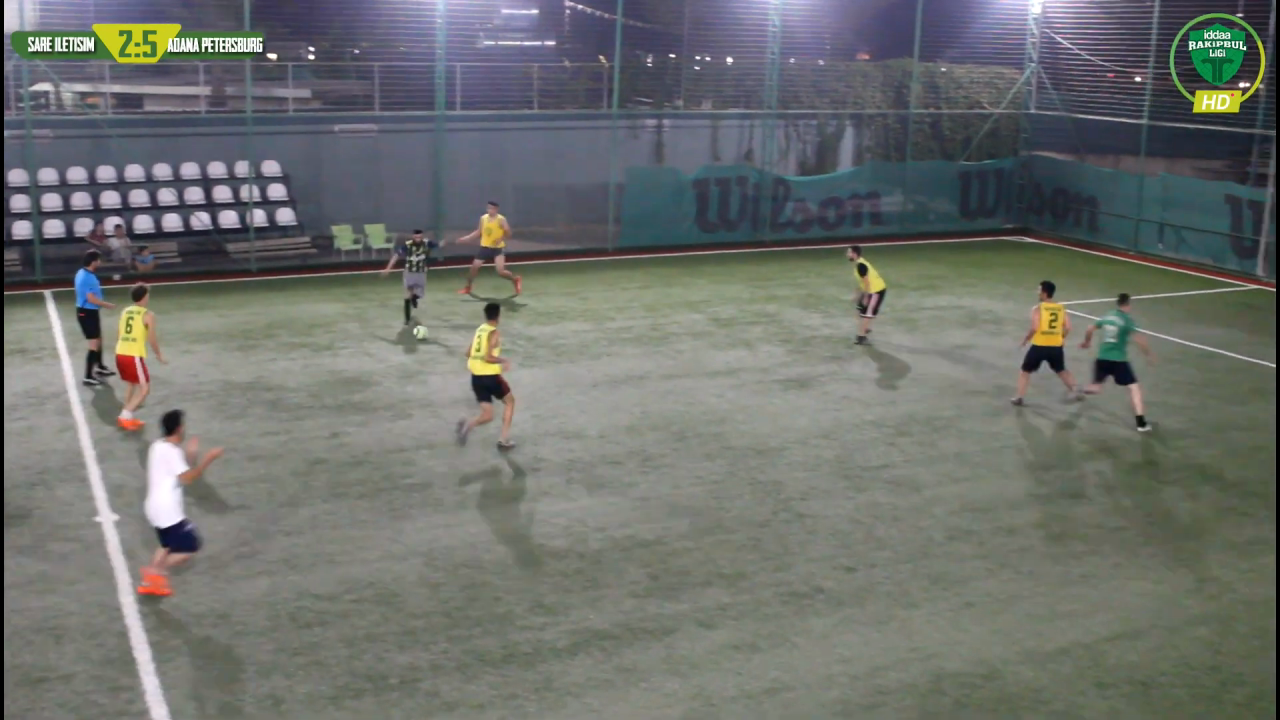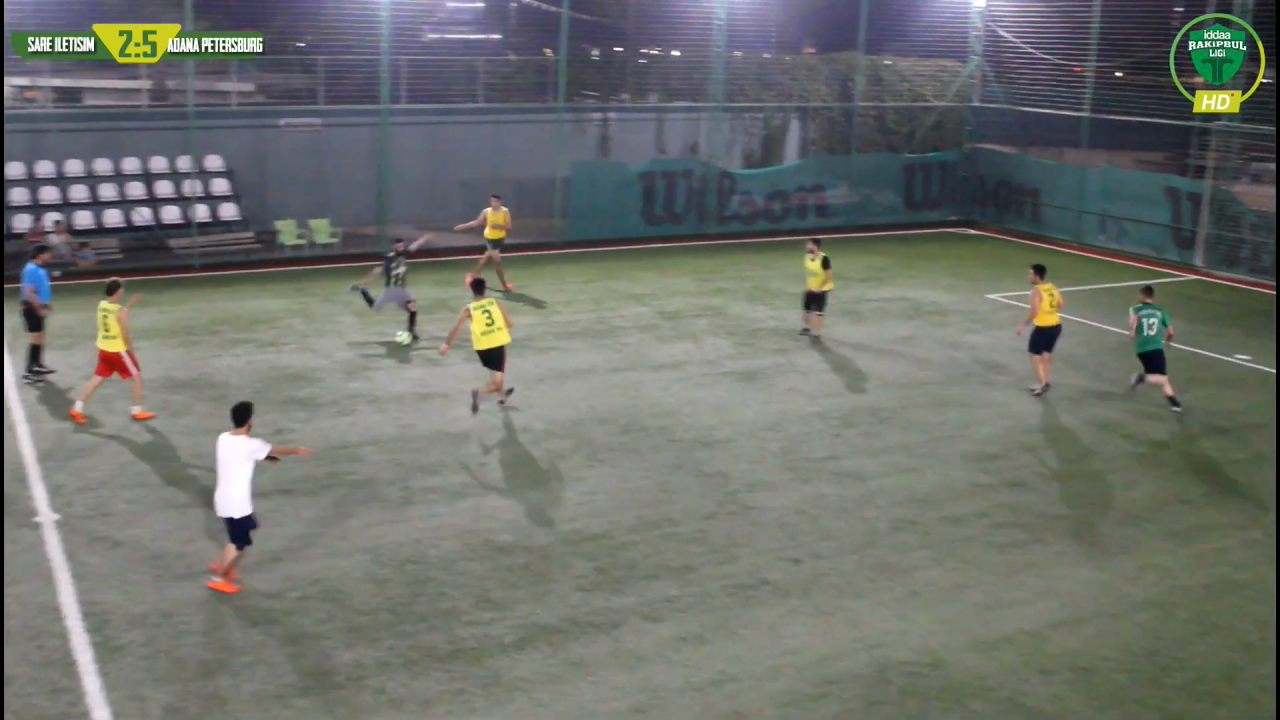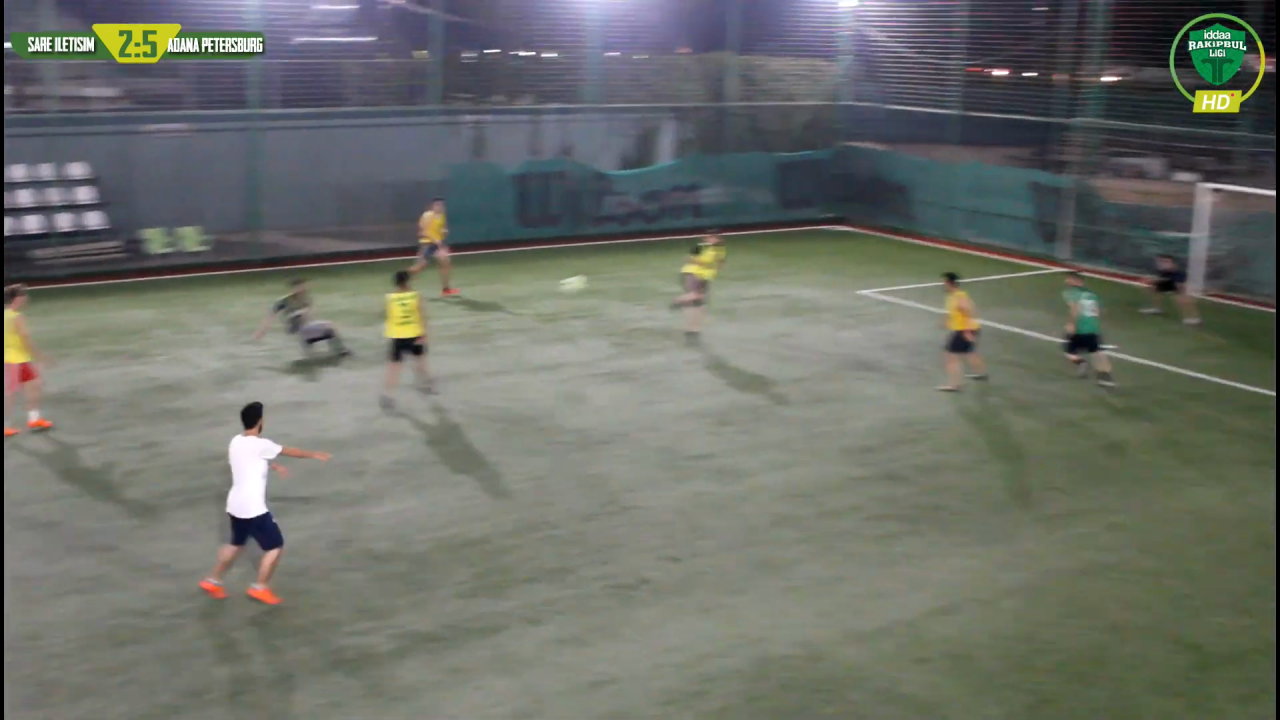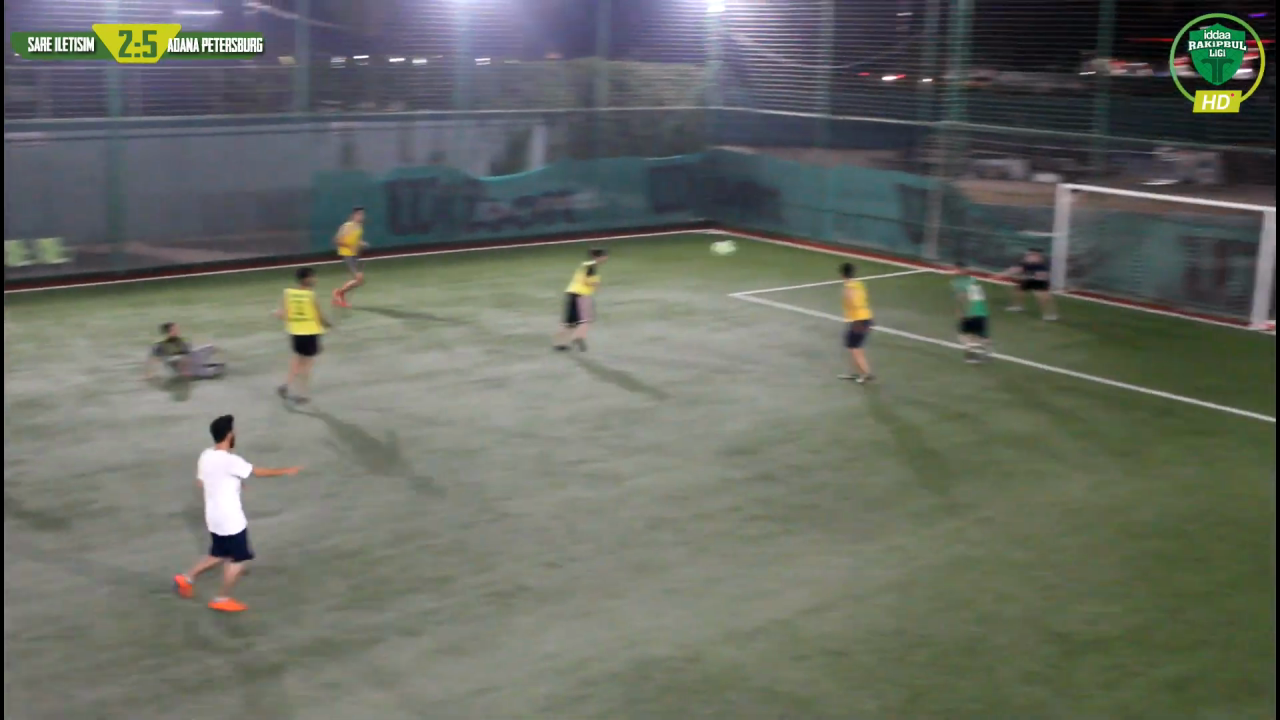
dt=0.3s
person 1, frame 1
left shoulder: (158, 447)
right shoulder: (172, 452)
right elbow: (186, 478)
left wrist: (189, 454)
right wrist: (207, 459)
left hip: (157, 507)
right hip: (167, 513)
left knee: (167, 547)
right knee: (191, 548)
left ankle: (148, 583)
right ankle: (155, 572)
person 1, frame 2
left shoulder: (223, 439)
right shoulder: (251, 445)
right elbow: (276, 451)
left wrist: (265, 456)
right wrist: (298, 450)
left hip: (223, 498)
right hip: (237, 504)
left knee: (246, 532)
right knee: (239, 544)
left ankle: (222, 567)
right ankle: (217, 580)
person 1, frame 3
left shoulder: (236, 442)
right shoulder: (260, 445)
right elbow: (288, 451)
left wrist: (272, 466)
right wrist: (314, 455)
left hip: (236, 504)
right hip: (253, 508)
left knee: (235, 544)
right knee: (275, 546)
left ankle: (212, 582)
right ankle: (259, 588)
person 1, frame 4
left shoulder: (206, 456)
right shoulder: (230, 461)
left elbow: (202, 482)
right elbow: (258, 472)
right wrist: (285, 471)
left hip: (215, 517)
right hip: (230, 521)
left knee: (220, 555)
right knee: (239, 560)
left ankle: (187, 577)
right ankle: (222, 599)
